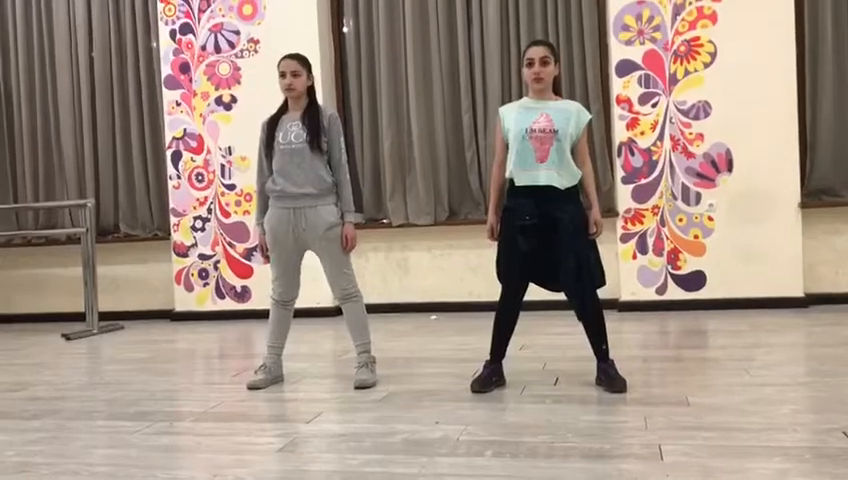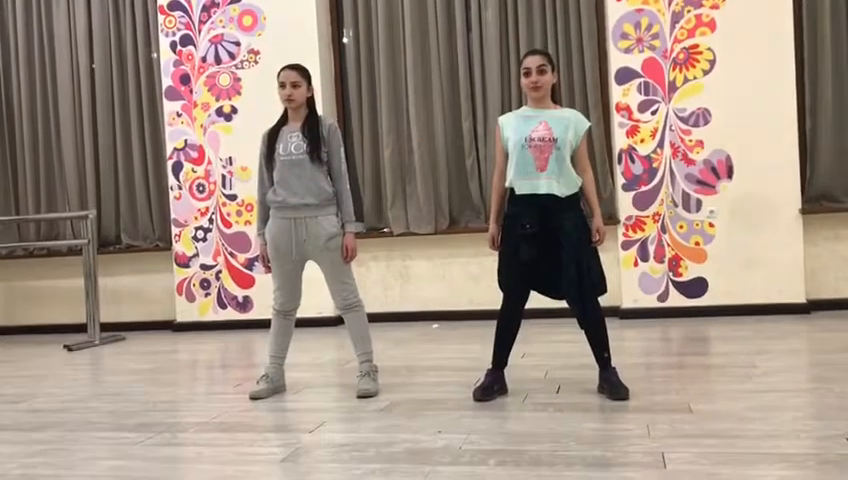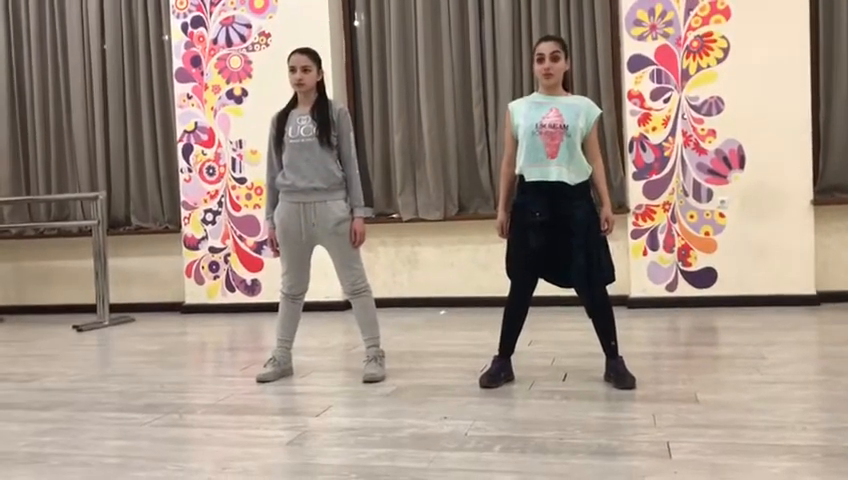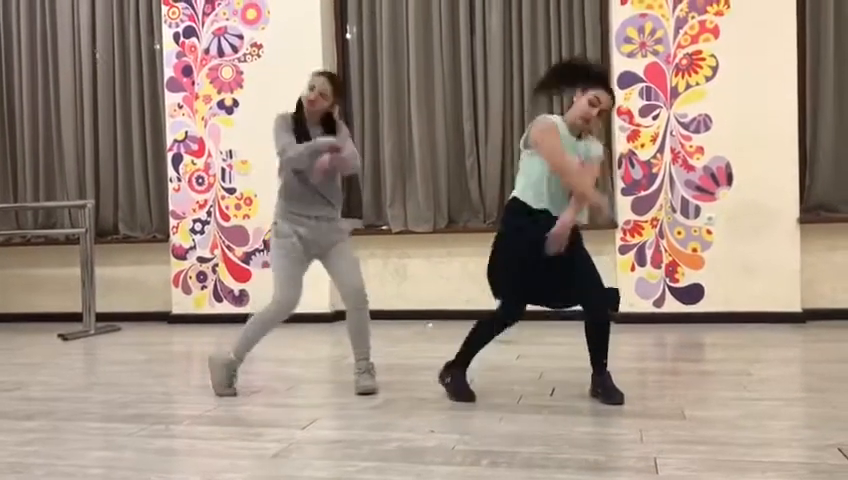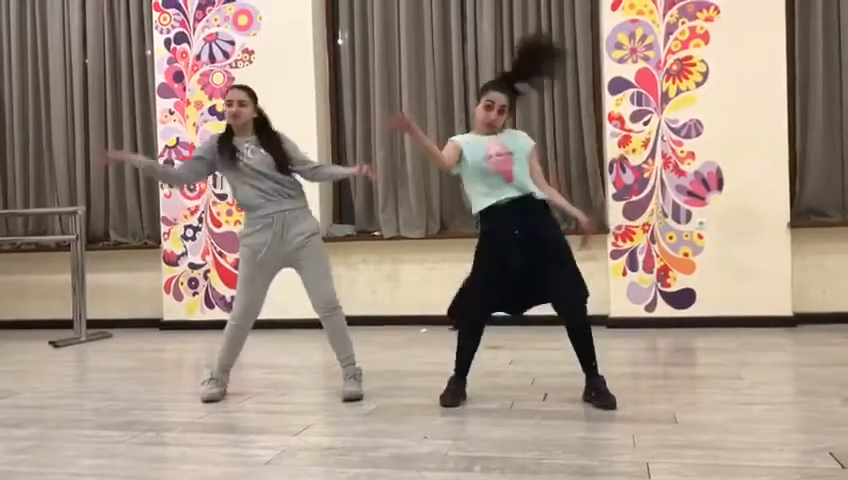
dt=1s
person 1, frame 1
left shoulder: (574, 112)
right shoulder: (508, 113)
left elbow: (584, 164)
right elbow: (500, 166)
left wrist: (594, 207)
right wrist: (493, 210)
left hip: (564, 203)
right hip: (522, 204)
left knee: (583, 289)
right knee: (512, 289)
left ankle: (604, 364)
right ankle: (494, 366)
person 1, frame 2
left shoulder: (572, 120)
right shoulder: (507, 123)
left elbow: (584, 171)
right elbow: (500, 175)
left wrist: (596, 215)
right wrist: (494, 220)
left hip: (565, 211)
right hip: (522, 212)
left knee: (584, 296)
right knee: (513, 297)
left ankle: (607, 372)
right ankle: (496, 374)
person 1, frame 3
left shoulder: (584, 108)
right shoulder: (517, 109)
left elbow: (594, 160)
right elbow: (509, 163)
left wrist: (606, 204)
right wrist: (503, 208)
left hip: (575, 199)
right hip: (531, 200)
left knee: (592, 284)
right knee: (521, 285)
left ankle: (613, 361)
right ankle: (502, 361)
person 1, frame 4
left shoulder: (593, 148)
right shoulder: (546, 126)
left elbow: (589, 193)
right elbow: (568, 171)
left wrist: (570, 218)
left hip: (560, 230)
right hip: (524, 228)
left knee: (600, 300)
right knee: (513, 307)
left ankle: (600, 377)
right ankle: (455, 370)
person 1, frame 5
left shoulder: (522, 141)
right shoulder: (461, 143)
left elbow: (541, 184)
right elbow: (443, 161)
left wrist: (574, 211)
right wrist: (414, 132)
left hip: (537, 223)
right hip: (497, 228)
left knee: (571, 303)
right knee: (473, 308)
left ankle: (594, 382)
right ankle: (458, 381)
person 2, frame 1
left shoulder: (326, 119)
right shoulder: (271, 126)
left elbow: (341, 170)
right elbow: (263, 177)
left wrist: (349, 218)
right wrist: (260, 225)
left hip: (321, 212)
right hip: (281, 215)
left knee: (346, 289)
right knee: (282, 294)
left ankle: (365, 360)
right ankle: (272, 363)
person 2, frame 2
left shoulder: (326, 130)
right shoulder: (271, 137)
left elbow: (341, 180)
right elbow: (264, 188)
left wrist: (350, 228)
right wrist: (261, 234)
left hip: (322, 222)
right hip: (282, 225)
left knee: (347, 298)
right knee: (283, 304)
left ankle: (367, 369)
right ankle: (274, 373)
person 2, frame 3
left shoulder: (336, 113)
right shoulder: (280, 120)
left elbow: (351, 164)
right elbow: (273, 172)
left wrist: (359, 212)
right wrist: (270, 218)
left hip: (331, 207)
right hip: (291, 209)
left knee: (355, 283)
right knee: (292, 287)
left ankle: (374, 354)
right ankle: (281, 356)
person 2, frame 4
left shoulder: (338, 130)
right shoulder: (285, 123)
left elbow: (352, 165)
right elbow: (293, 157)
left wrist: (335, 159)
right wrist: (326, 143)
left hip: (331, 227)
right hip: (292, 226)
left knee: (356, 293)
right knee: (284, 302)
left ankle: (363, 368)
right ankle: (229, 362)
person 2, frame 5
left shoulder: (274, 138)
right shoulder: (217, 147)
left elbow: (310, 170)
right elbow: (180, 176)
left wrist: (350, 172)
right wrist: (137, 160)
left hip: (300, 227)
right hip: (260, 236)
left knee: (327, 304)
right knee: (243, 313)
left ankle: (351, 373)
right ankle: (218, 377)
